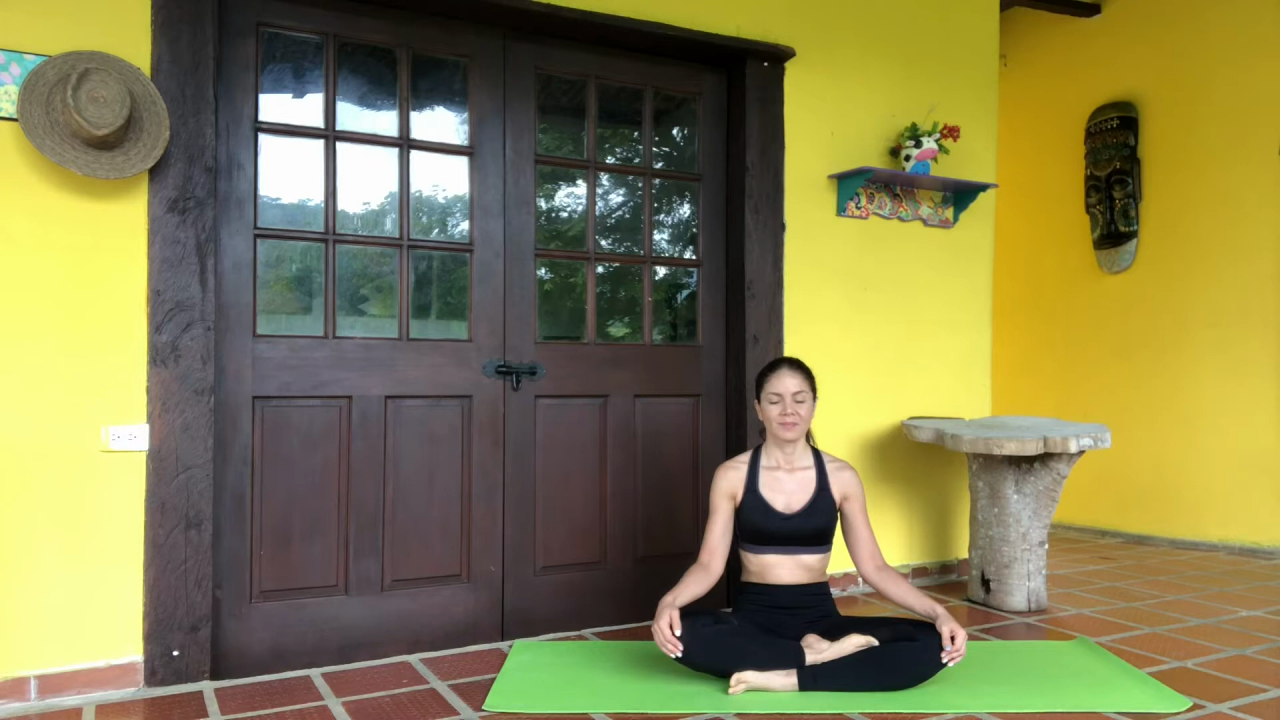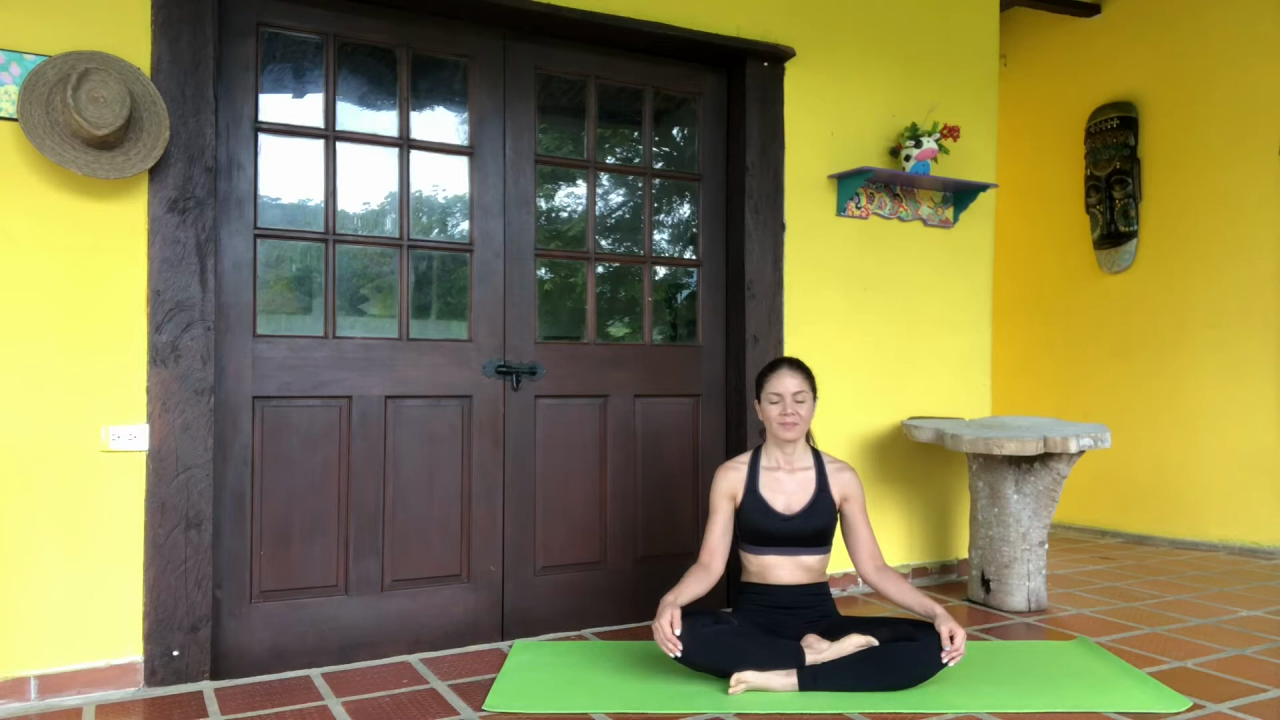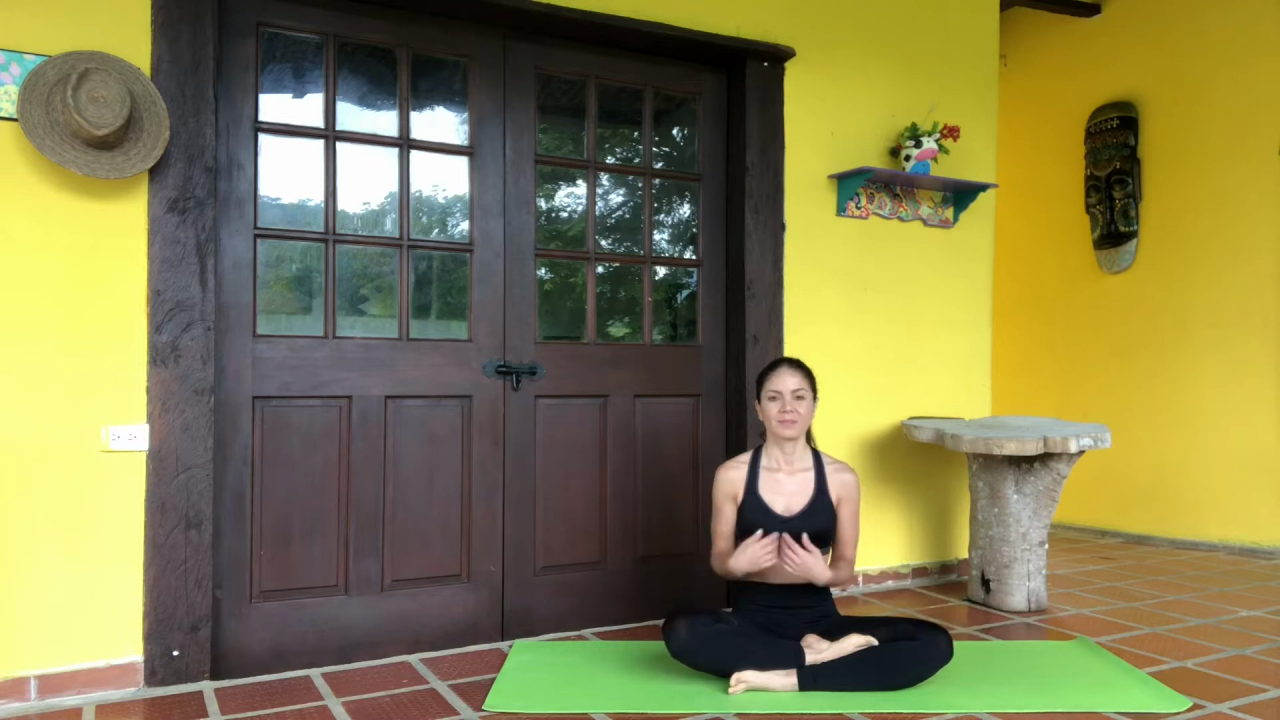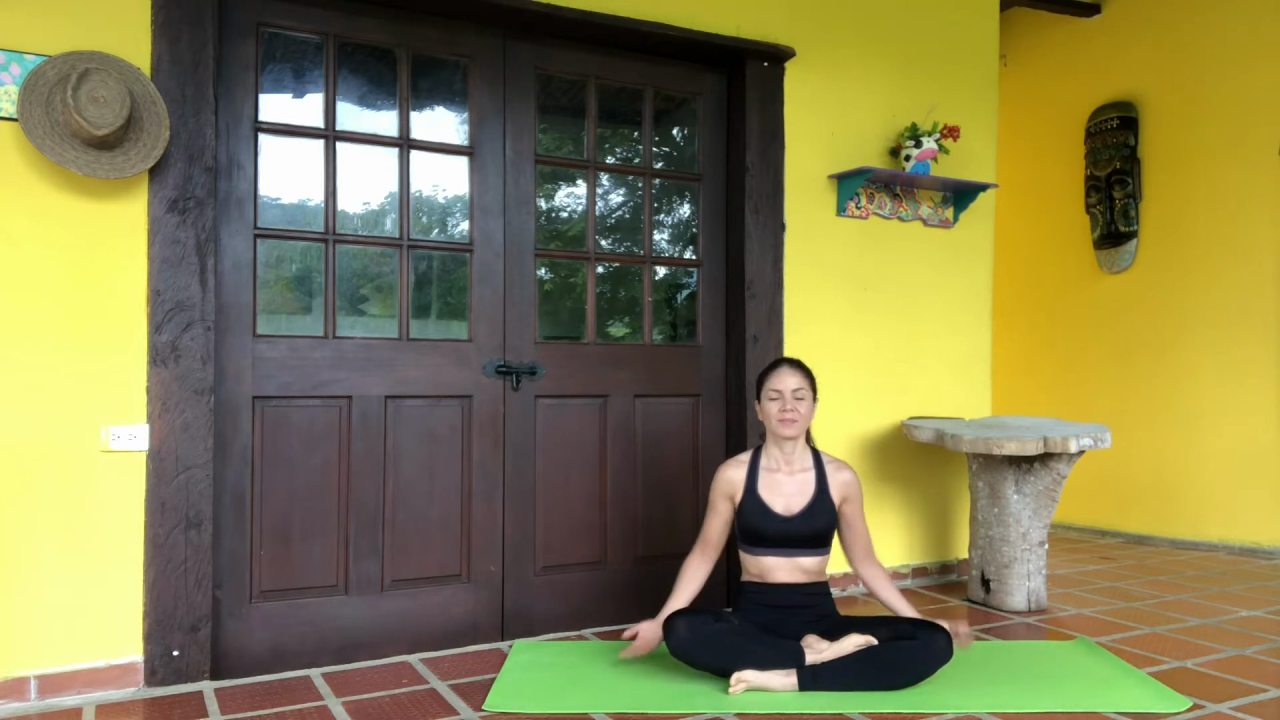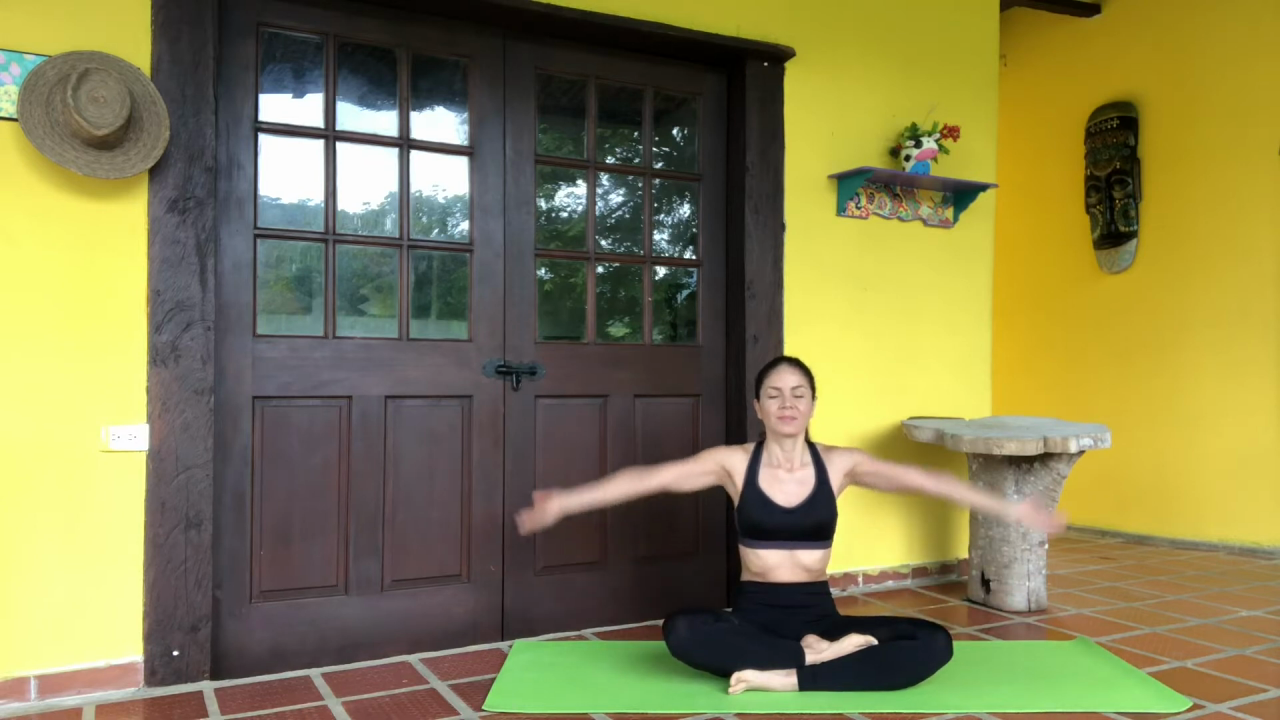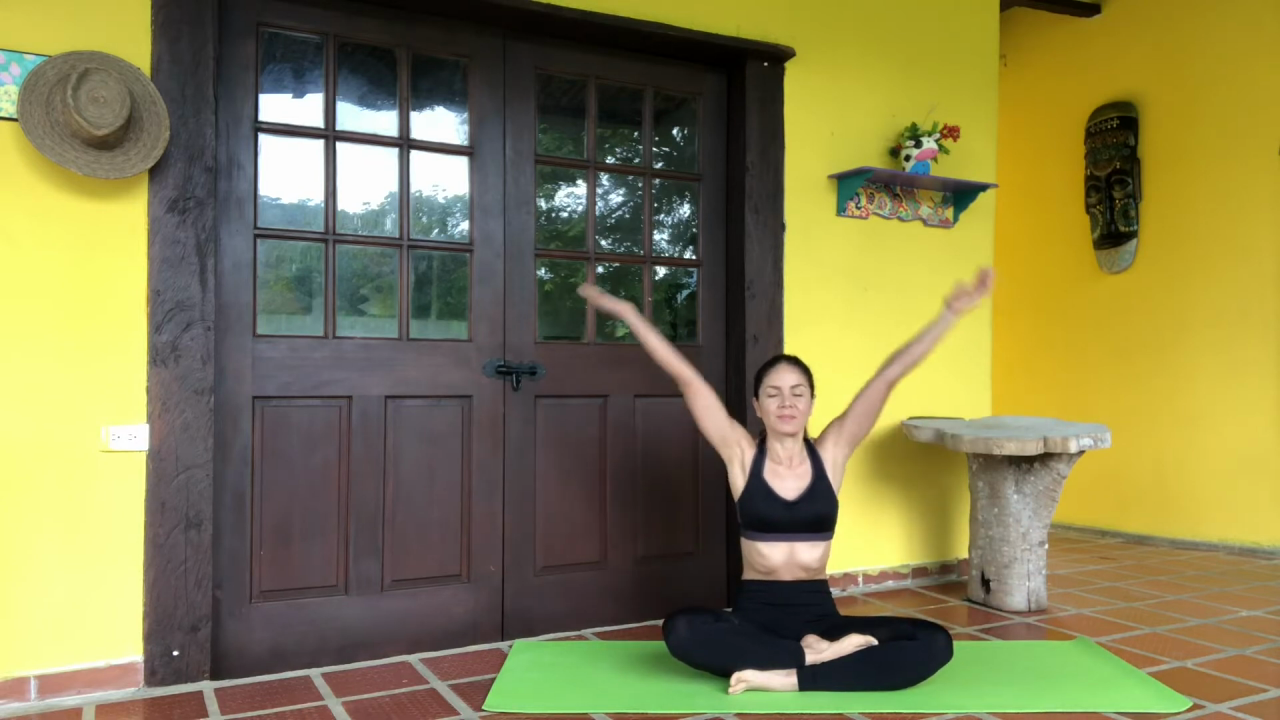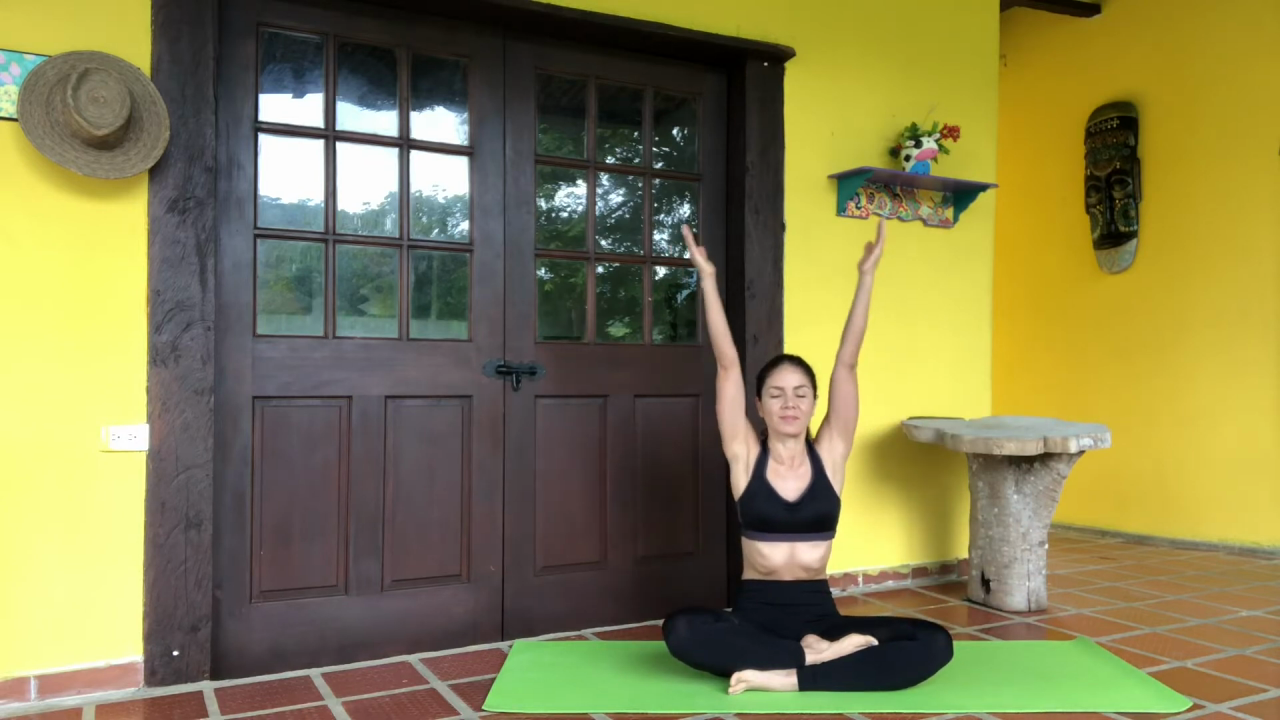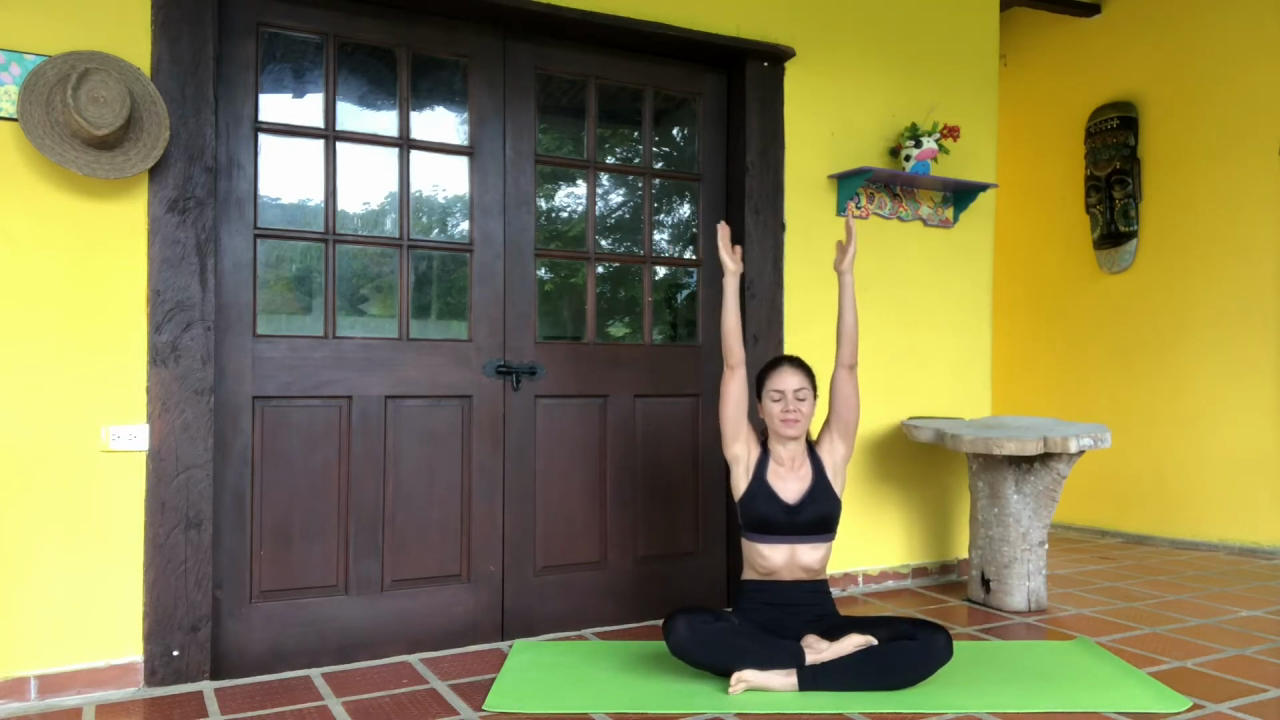
dt=0.5s
person 1, frame 1
left shoulder: (841, 477)
right shoulder: (732, 475)
left elbow: (873, 566)
right elbow: (710, 563)
left wrist: (938, 612)
right wrist: (670, 601)
left hip: (819, 617)
right hip: (753, 618)
left knee: (931, 645)
right knee: (683, 634)
left ankle: (788, 677)
right ankle: (815, 654)
person 1, frame 2
left shoulder: (841, 477)
right shoulder: (732, 475)
left elbow: (872, 565)
right elbow: (710, 562)
left wrist: (935, 611)
right wrist: (673, 599)
left hip: (818, 616)
right hip: (753, 617)
left knee: (933, 645)
right knee: (683, 634)
left ankle: (785, 678)
right ankle: (817, 656)
person 1, frame 3
left shoulder: (841, 478)
right shoulder: (732, 475)
left elbow: (846, 565)
right elbow: (720, 560)
left wrist: (824, 573)
right wrist: (736, 562)
left hip: (817, 617)
right hip: (753, 617)
left knee: (935, 644)
right knee: (681, 632)
left ankle: (788, 676)
right ankle: (816, 654)
person 1, frame 4
left shoulder: (840, 477)
right shoulder: (734, 475)
left elbow: (863, 560)
right elbow: (705, 552)
left wrist: (913, 616)
right wrist: (661, 620)
left hip: (818, 615)
right hip: (753, 615)
left knee: (934, 643)
right knee: (683, 631)
left ankle: (786, 676)
right ankle: (816, 655)
person 1, frame 5
left shoulder: (839, 464)
right shoulder: (734, 463)
left elbow: (927, 482)
right elbow: (647, 480)
left wrist: (1009, 508)
right wrist: (567, 502)
left hip: (819, 614)
right hip: (752, 615)
left knee: (935, 643)
right knee: (682, 630)
left ankle: (785, 675)
right ankle: (814, 656)
person 1, frame 6
left shoulder: (830, 455)
right shoulder: (742, 456)
left elbow: (884, 381)
right elbow: (690, 380)
left wrist: (950, 315)
right wrist: (630, 315)
left hip: (819, 613)
right hip: (755, 614)
left knee: (934, 644)
right knee: (682, 629)
left ankle: (783, 675)
right ankle: (814, 658)
person 1, frame 7
left shoulder: (830, 454)
right shoulder: (745, 455)
left elbow: (847, 362)
right elbow: (727, 364)
left wrist: (866, 276)
right wrist: (706, 278)
left hip: (819, 613)
right hip: (754, 614)
left knee: (934, 644)
right knee: (682, 630)
left ankle: (787, 676)
right ankle: (815, 655)
person 1, frame 8
left shoulder: (830, 456)
right shoulder: (746, 457)
left elbow: (847, 365)
right elbow: (733, 365)
left wrist: (845, 276)
right wrist: (731, 277)
left hip: (819, 612)
right hip: (755, 615)
left knee: (934, 645)
right knee: (682, 630)
left ankle: (789, 675)
right ankle: (818, 655)
